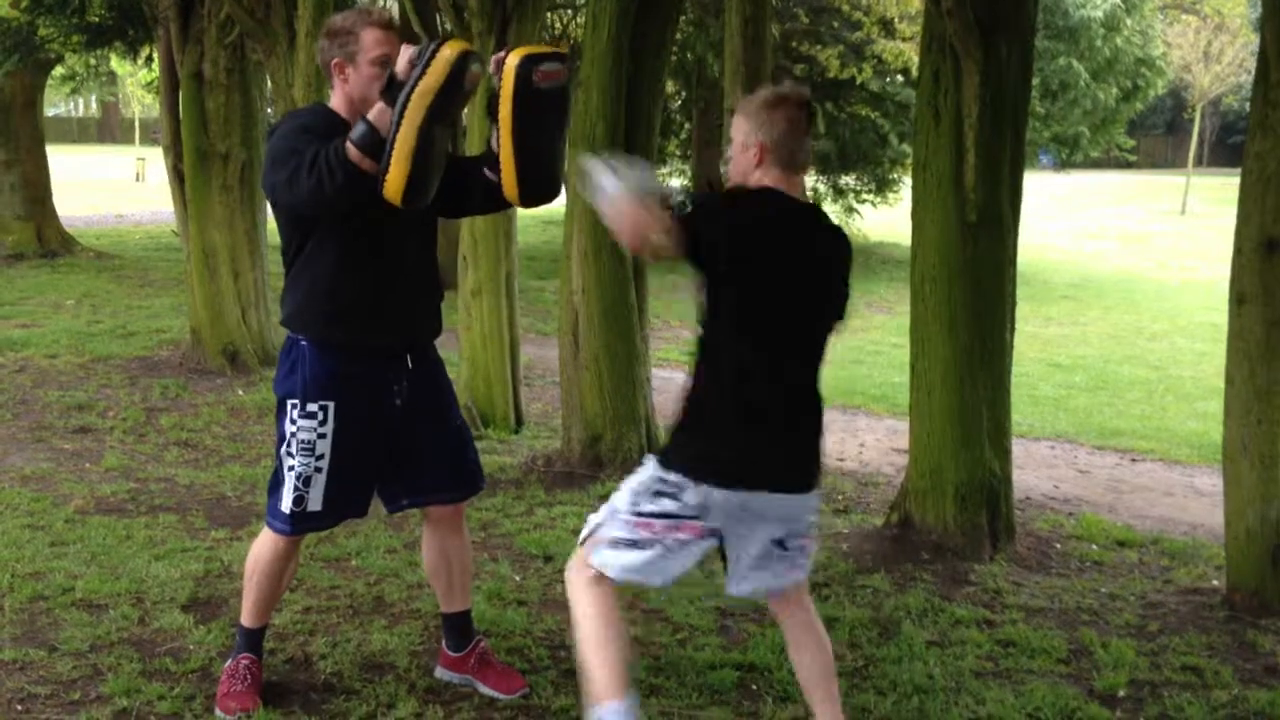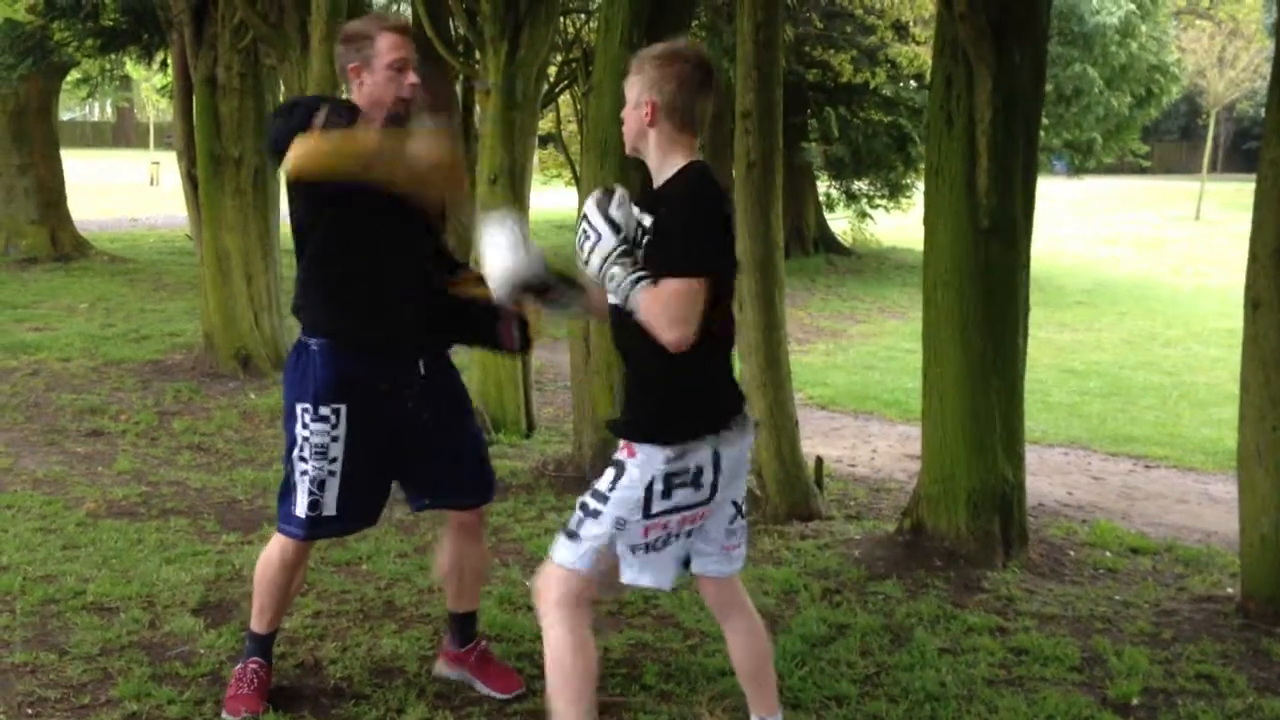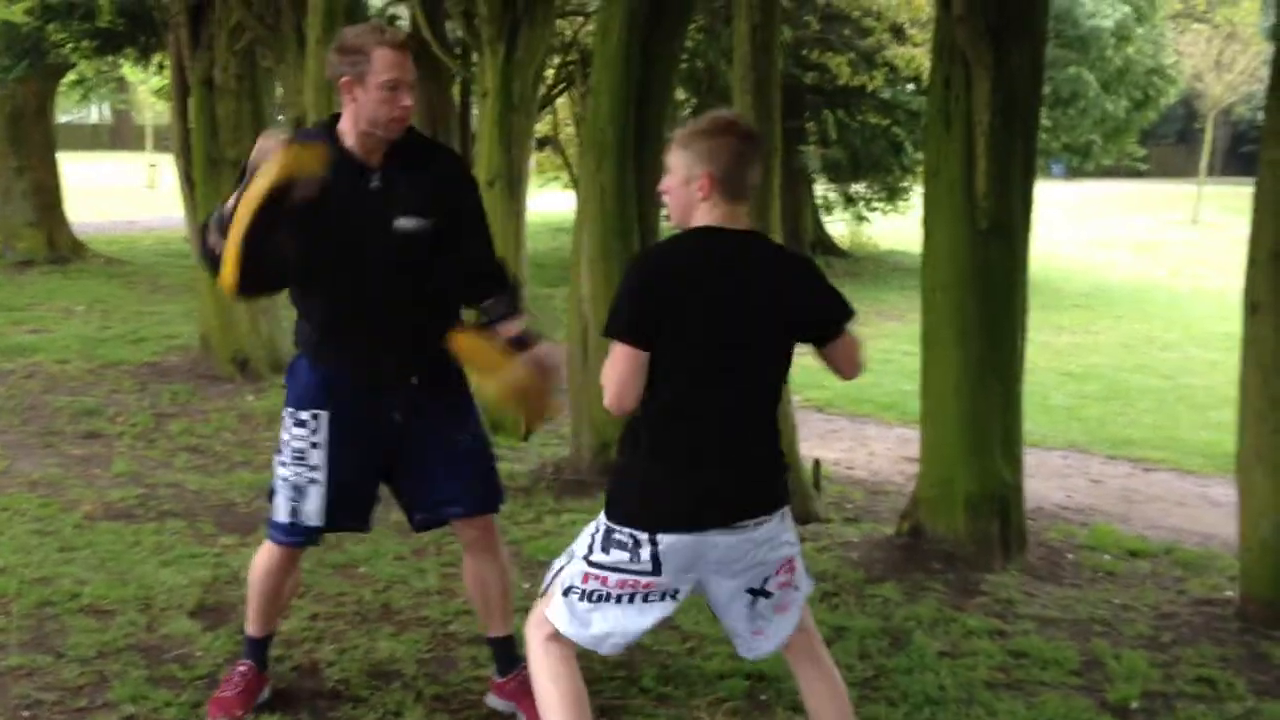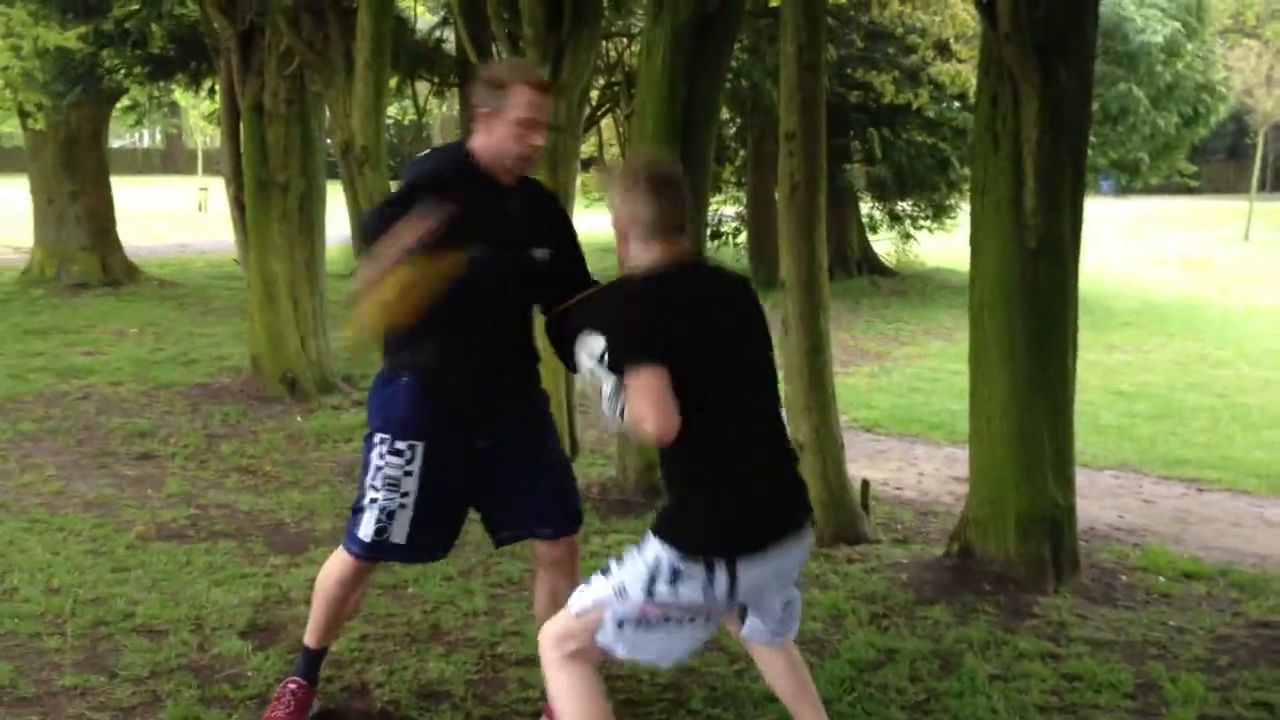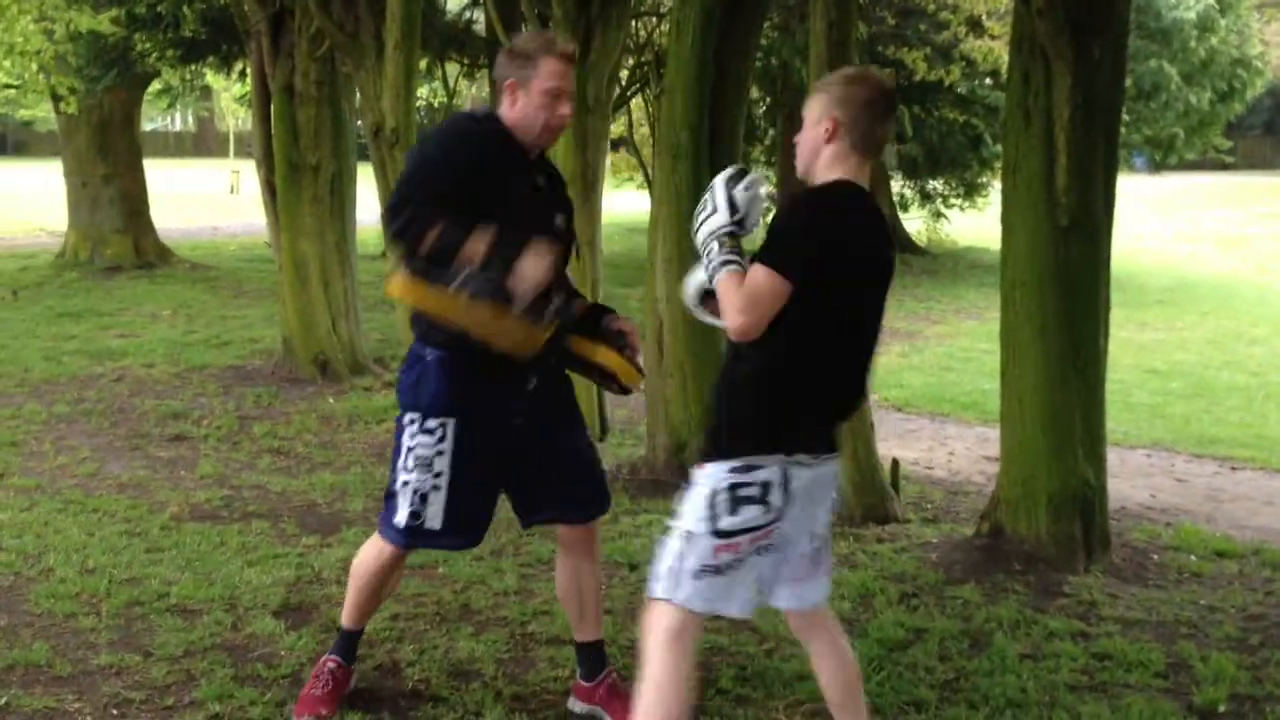
dt=1s
person 1, frame 1
right shoulder: (297, 138)
left elbow: (491, 186)
right elbow: (327, 185)
right wrist: (393, 105)
left hip: (410, 358)
right hip: (327, 363)
left knee: (447, 503)
right knee: (290, 521)
left ankle: (460, 650)
right ankle: (244, 658)
person 1, frame 2
right shoulder: (322, 126)
right elbow: (287, 126)
left wrist: (490, 314)
left hip: (422, 363)
right hip: (338, 364)
left knee: (468, 507)
right knee: (300, 529)
left ankle: (462, 646)
right ankle: (255, 661)
person 1, frame 3
left shoulder: (439, 172)
left elbow: (480, 274)
right elbow: (224, 260)
left wrist: (522, 343)
left hip: (426, 378)
right hip: (332, 379)
left knee: (477, 524)
right knee: (288, 536)
person 1, frame 4
left shoulder: (540, 210)
right shoulder: (436, 182)
left elbow: (573, 299)
right elbow: (385, 233)
left hip: (511, 401)
right hip: (422, 399)
left knee: (558, 545)
right knee: (363, 551)
person 1, frame 5
left shoulder: (544, 180)
right shoulder: (461, 144)
right elbow: (408, 218)
left wrist: (597, 321)
left hip: (534, 380)
right hip: (453, 376)
left knee: (579, 526)
right knee: (401, 534)
right ankle: (337, 662)
person 2, frame 1
left shoulder: (740, 213)
right shoulder: (832, 244)
left elbow: (638, 223)
left wrist: (610, 185)
left hip: (705, 464)
right hip: (791, 468)
left knee: (587, 574)
right knee: (789, 599)
person 2, frame 2
left shoulder: (690, 198)
right shoulder: (671, 196)
left elbow: (676, 330)
right elbow: (628, 303)
left wrist: (609, 262)
left hip: (674, 440)
right hip: (717, 432)
left knee: (559, 590)
right knee: (722, 589)
person 2, frame 3
left shoulder: (655, 269)
right shoulder: (794, 273)
left elbow: (618, 397)
right elbow: (849, 364)
left hip: (651, 518)
right hip: (754, 512)
left knee: (546, 634)
right knee: (801, 646)
person 2, frame 4
left shoulder: (631, 300)
right shoulder: (734, 290)
left elbow: (658, 423)
left wrist: (613, 393)
left hip: (708, 546)
right hip: (787, 528)
left knee: (562, 645)
right knee: (763, 631)
person 2, frame 5
left shoulder: (816, 209)
right shoulder: (869, 228)
left elbow: (744, 319)
left wrist: (717, 238)
right wrist: (727, 270)
left hip: (751, 458)
right hip: (811, 456)
left knee: (669, 627)
right knee: (810, 616)
